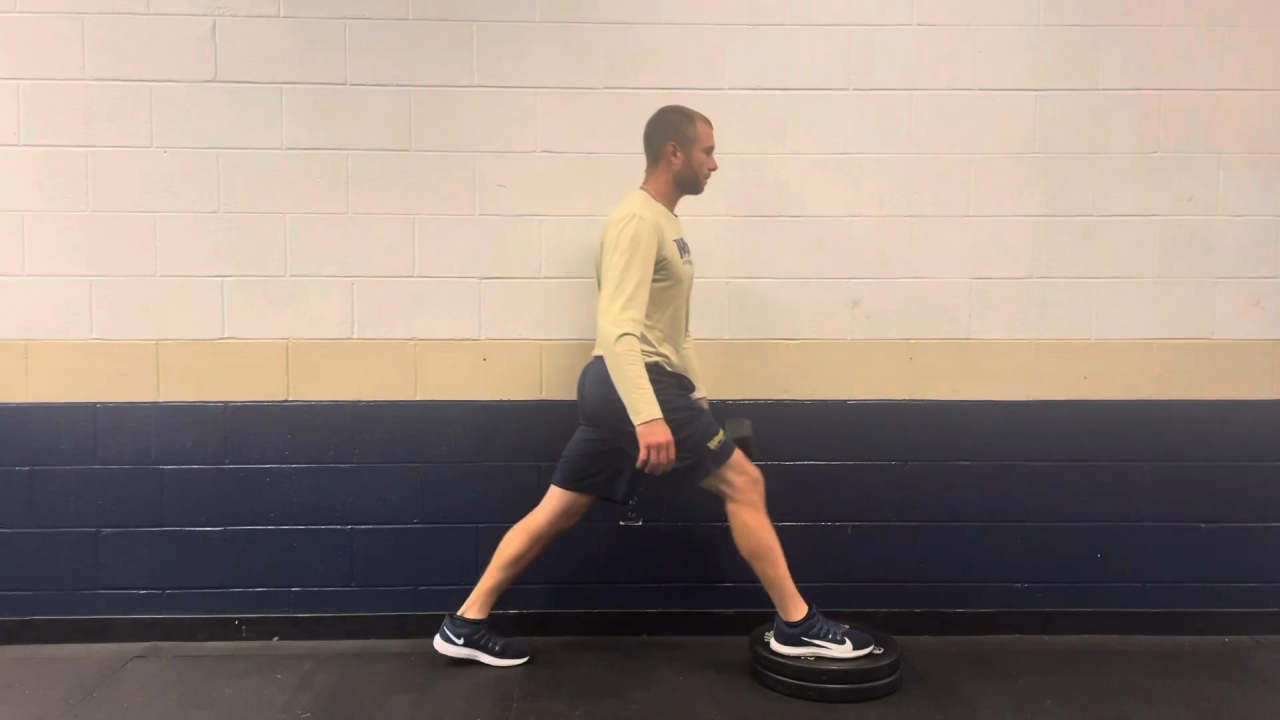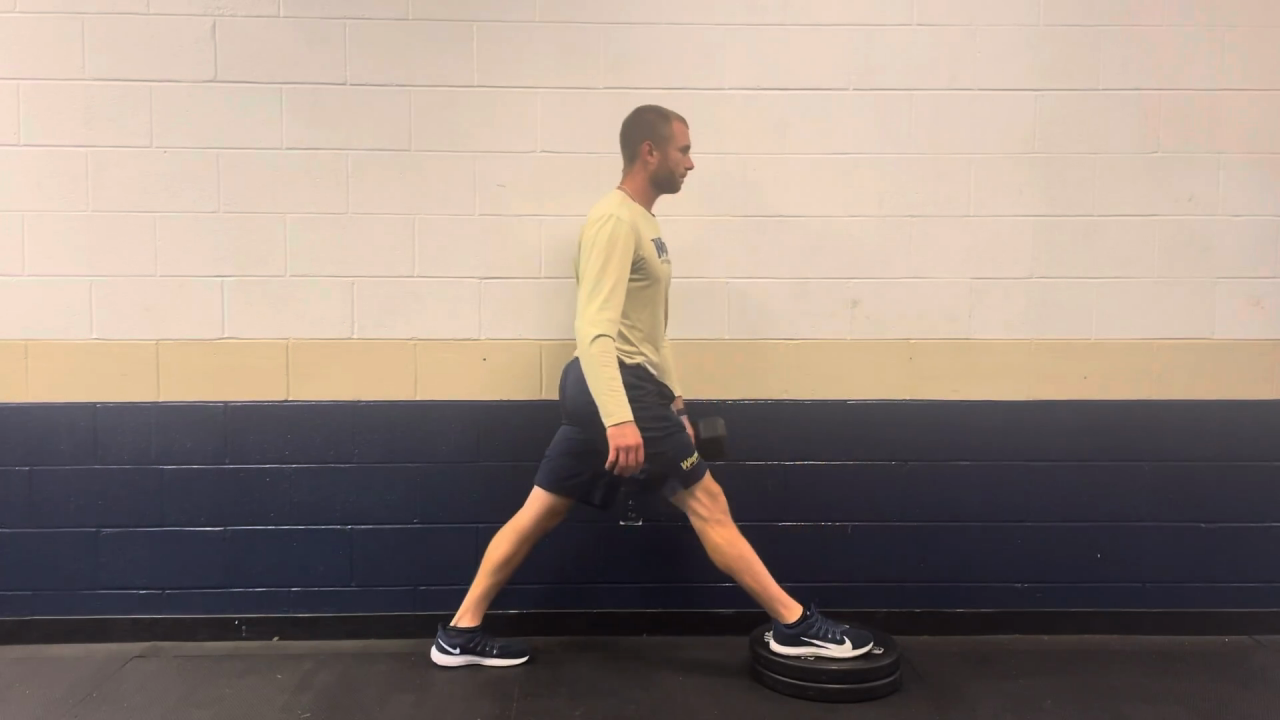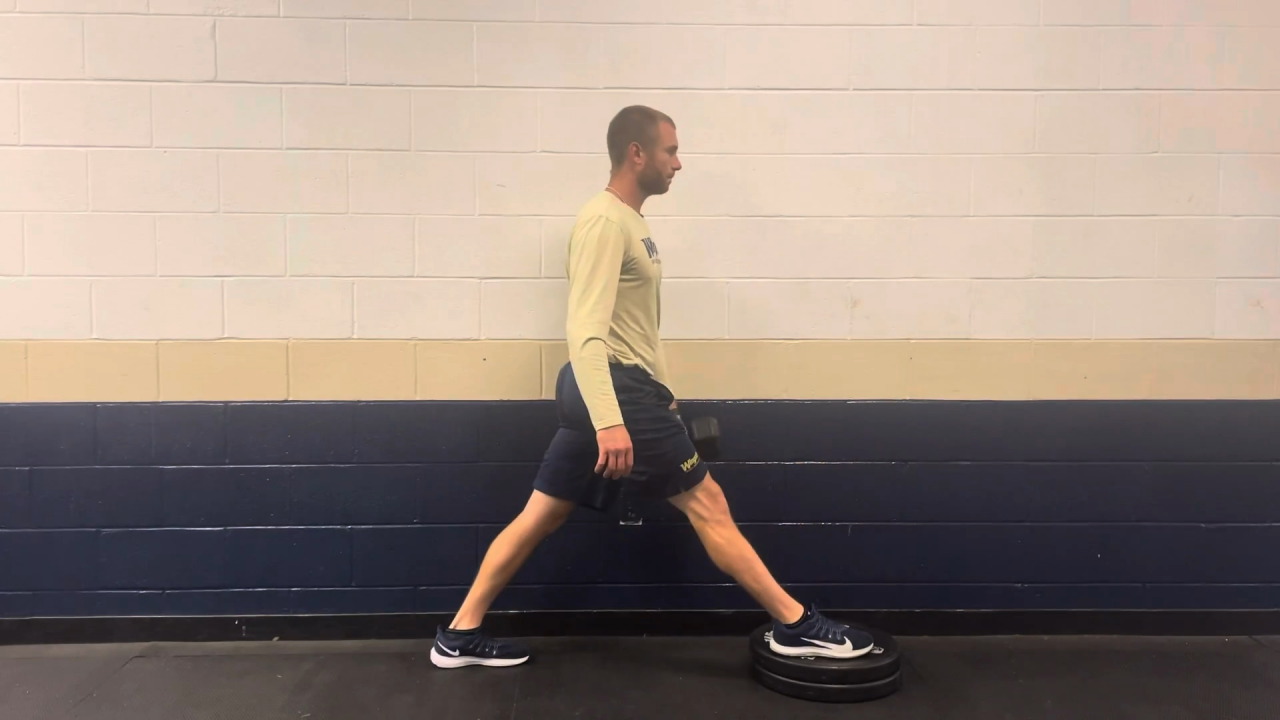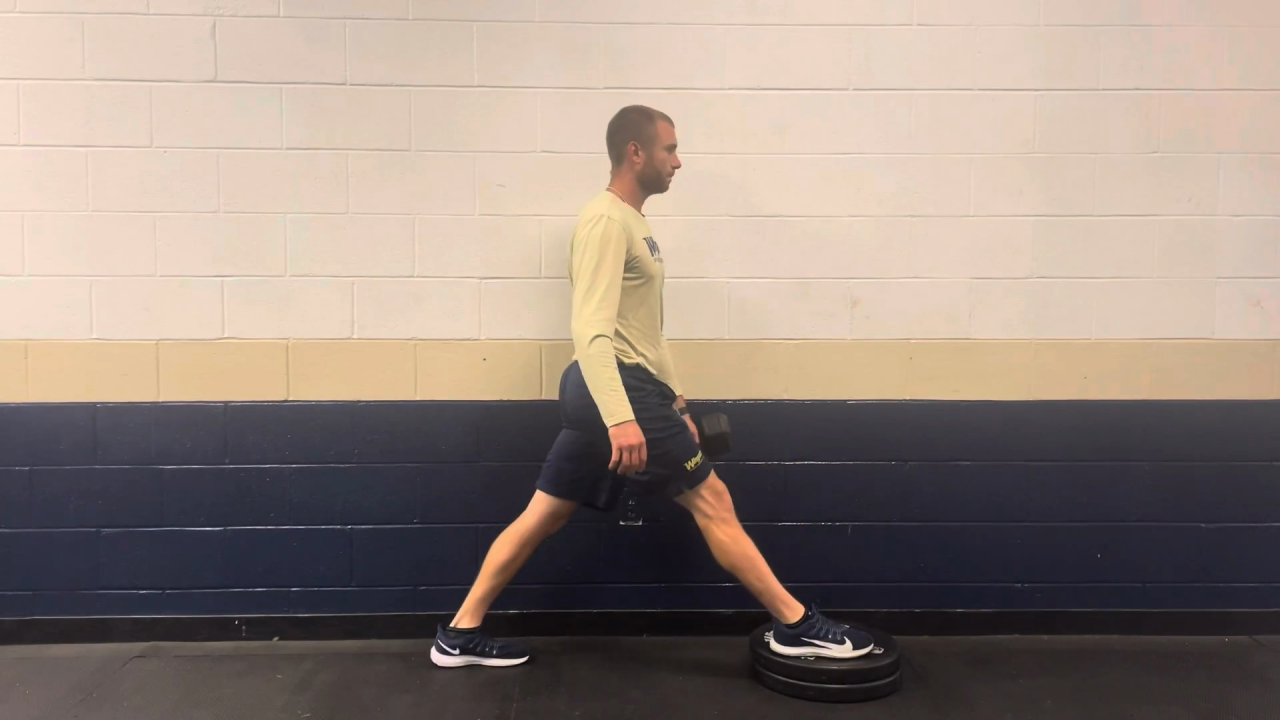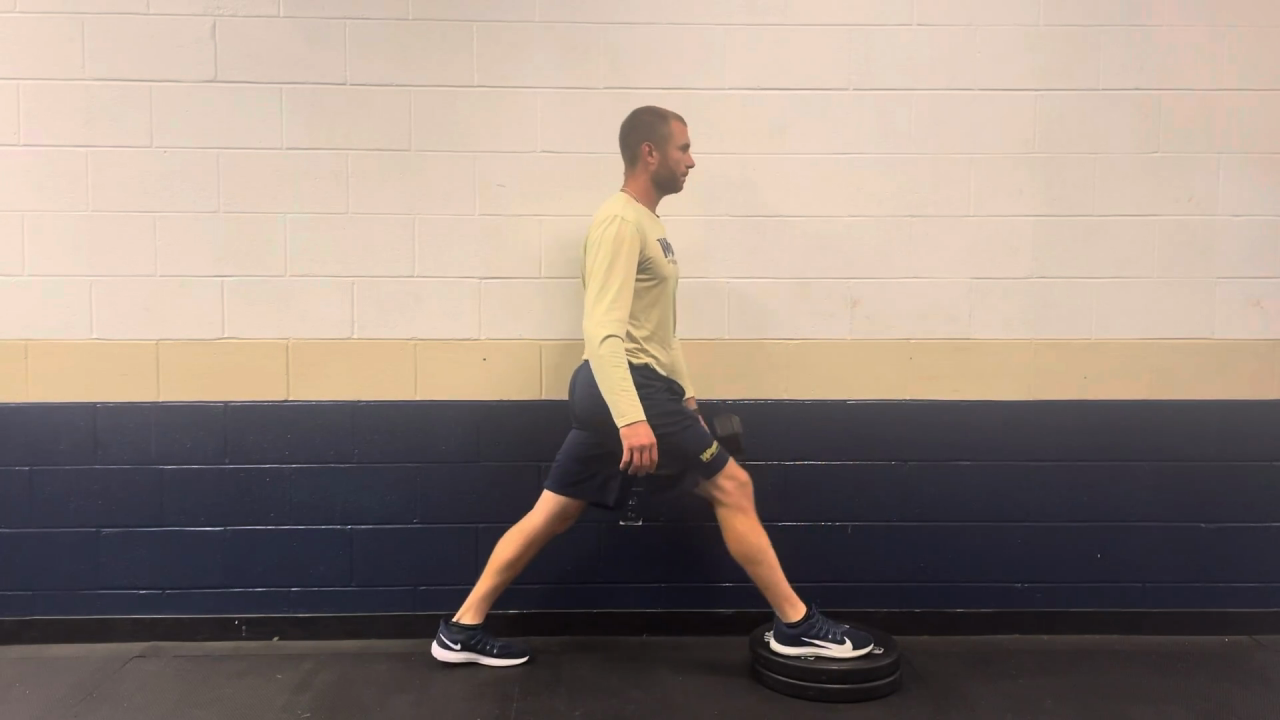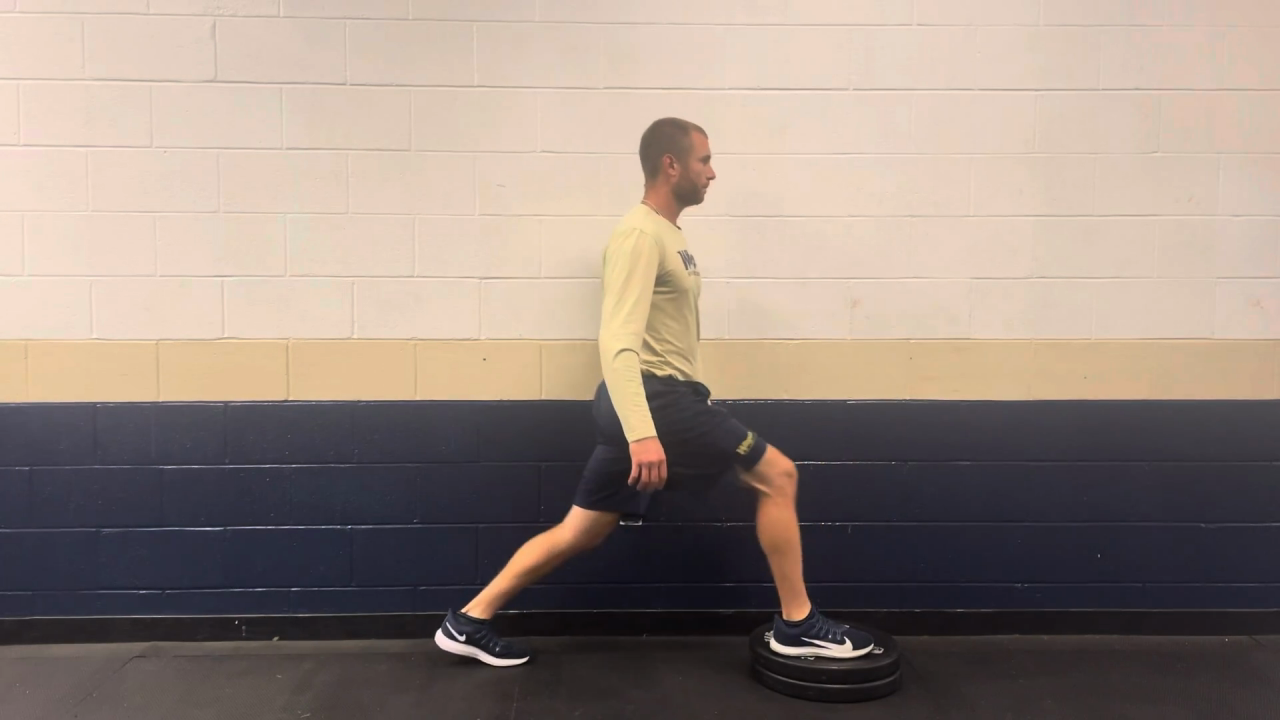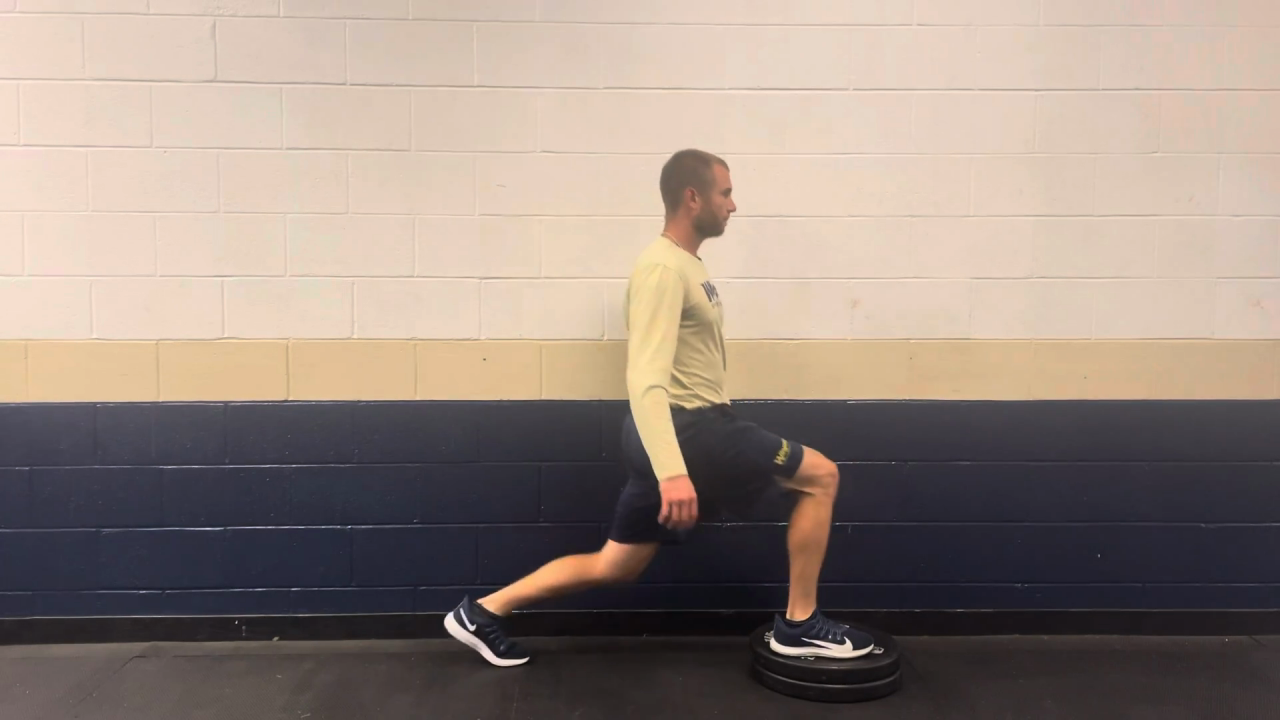
dt=0.2s
person 1, frame 1
left shoulder: (663, 222)
right shoulder: (638, 220)
left elbow: (670, 329)
right elbow: (619, 329)
left wrist: (699, 399)
right wrist: (649, 416)
left hip: (617, 389)
right hip: (634, 385)
left knee: (557, 511)
right knee: (743, 485)
left ankle: (465, 624)
right ankle: (798, 625)
person 1, frame 2
left shoulder: (638, 221)
right shoulder: (615, 221)
right elbow: (595, 329)
left wrist: (673, 401)
right wrist: (619, 417)
left hip: (600, 390)
right hip: (618, 386)
left knee: (540, 512)
right knee: (707, 503)
left ankle: (461, 633)
right ankle: (795, 625)
person 1, frame 3
left shoulder: (627, 222)
right shoulder: (605, 223)
right elbow: (586, 331)
left wrist: (667, 402)
right wrist: (610, 421)
left hip: (605, 391)
right hip: (614, 389)
left knee: (540, 515)
right knee: (707, 503)
left ankle: (460, 634)
right ankle: (797, 624)
person 1, frame 4
left shoulder: (628, 222)
right shoulder: (607, 222)
right elbow: (591, 330)
left wrist: (675, 401)
right wrist: (621, 417)
left hip: (600, 391)
right hip: (616, 389)
left knee: (543, 514)
right knee: (712, 500)
left ankle: (461, 633)
right ankle: (796, 625)
person 1, frame 5
left shoulder: (644, 222)
right shoulder: (620, 223)
right elbow: (603, 331)
left wrist: (685, 400)
right wrist: (632, 417)
left hip: (609, 392)
right hip: (626, 388)
left knee: (551, 514)
right knee: (734, 488)
left ankle: (463, 628)
right ankle: (797, 625)
person 1, frame 6
left shoulder: (665, 234)
right shoulder: (640, 235)
right elbow: (618, 343)
right wrist: (642, 432)
left hip: (651, 400)
right hip: (654, 399)
left knee: (579, 530)
right knee: (778, 475)
left ankle: (469, 621)
right ankle: (798, 624)
person 1, frame 7
left shoulder: (685, 264)
right shoulder: (662, 270)
right elbow: (645, 381)
right wrist: (673, 473)
left hip: (688, 430)
right hip: (686, 430)
left knee: (615, 563)
right knee: (819, 477)
left ankle: (480, 613)
right ankle: (800, 625)
